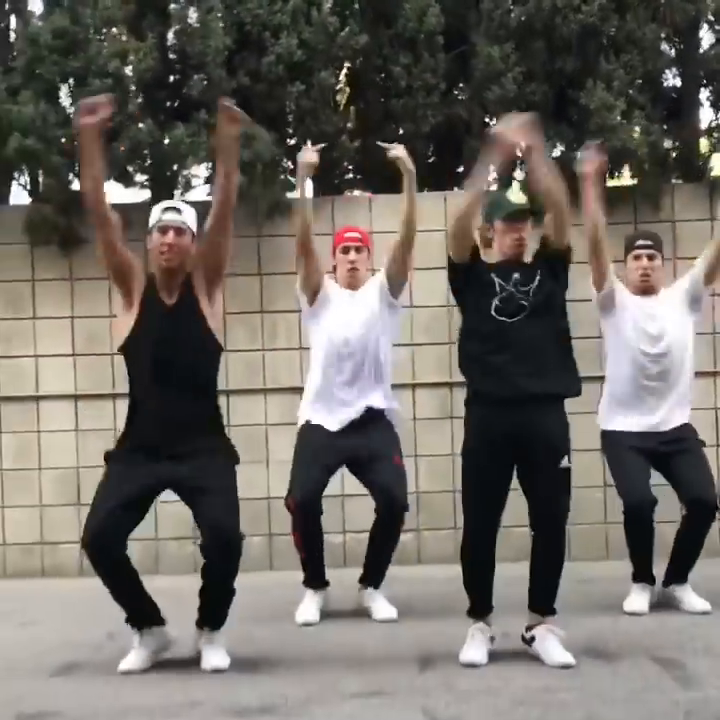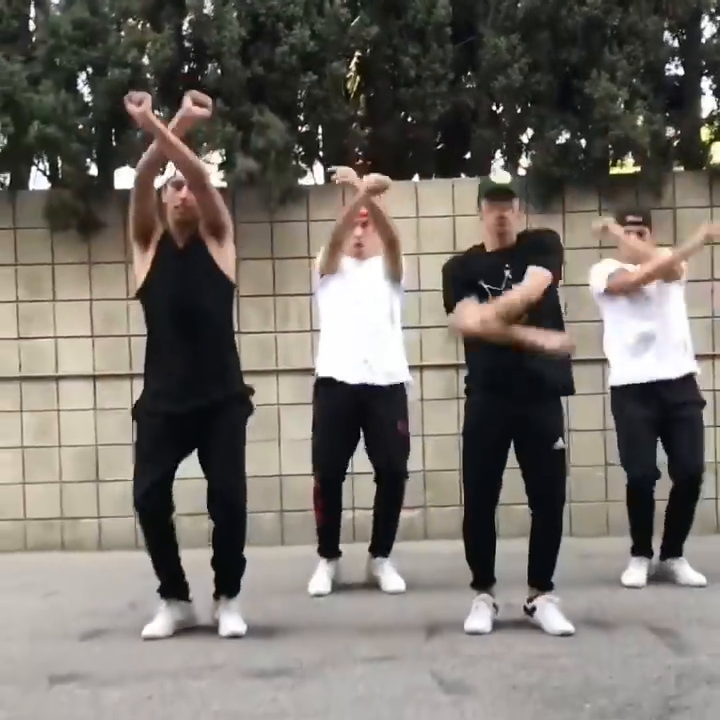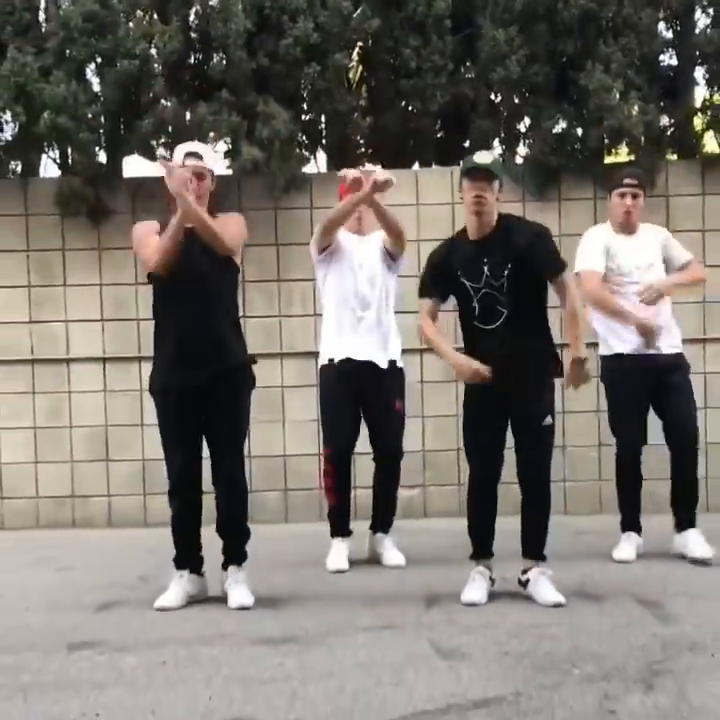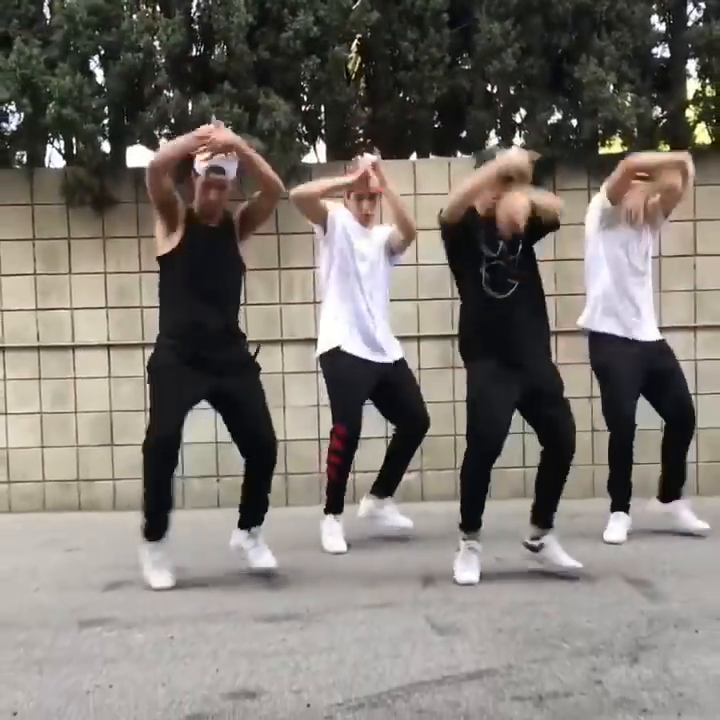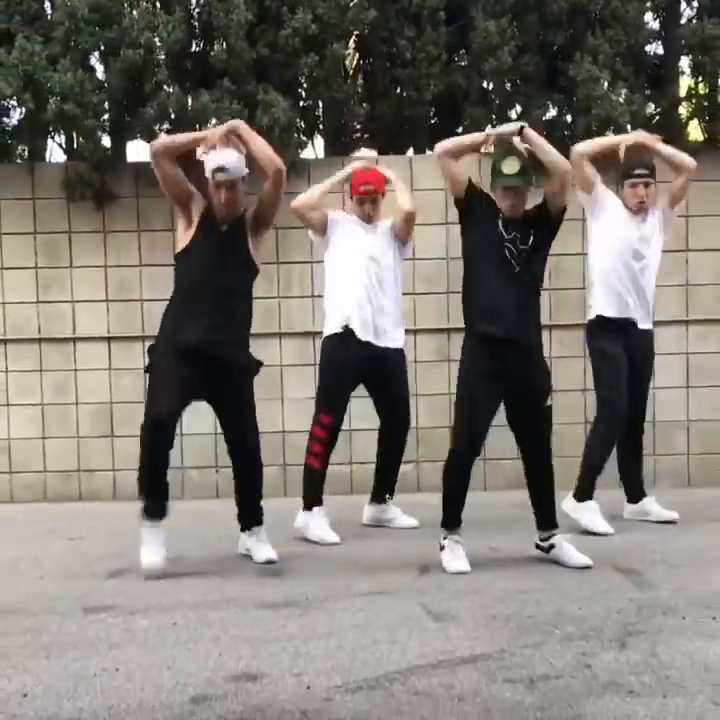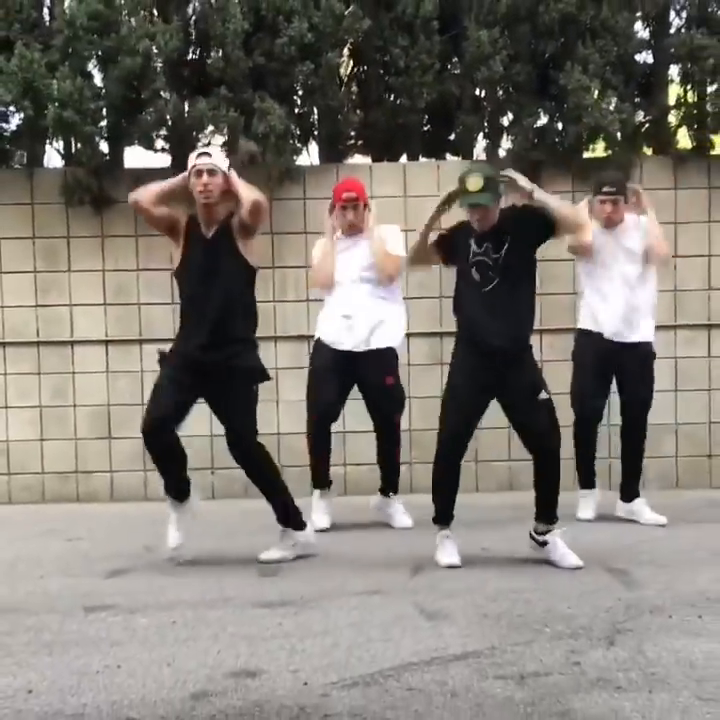
dt=0.2s
person 1, frame 1
left shoulder: (206, 285)
right shoulder: (132, 286)
left elbow: (224, 209)
right elbow: (96, 209)
left wrist: (229, 143)
right wrist: (89, 138)
left hip: (203, 447)
right hip: (141, 447)
left knee: (224, 537)
right knee: (99, 535)
left ankle: (211, 632)
right ankle: (149, 631)
person 1, frame 2
left shoulder: (217, 235)
right shoulder: (149, 240)
left elbow: (201, 176)
right elbow: (143, 180)
left wrist: (157, 127)
right wrist: (172, 128)
left hip: (222, 398)
right hip: (162, 400)
left knee: (228, 501)
right knee: (150, 502)
left ankle: (227, 598)
right ankle: (175, 600)
person 1, frame 3
left shoulder: (228, 223)
right shoulder: (148, 231)
left elbow: (225, 242)
right elbow: (160, 264)
left wrist: (188, 202)
right wrist: (177, 204)
left hip: (227, 369)
right hip: (173, 373)
left knee: (229, 472)
right knee: (182, 478)
left ankle: (234, 569)
right ankle: (188, 572)
person 1, frame 4
left shoulder: (239, 222)
right shoulder: (172, 214)
left elbow: (275, 190)
right elbow: (156, 165)
left wrist: (234, 142)
left hip: (229, 356)
right hip: (178, 357)
left knee: (262, 445)
right knee: (162, 444)
left ankle: (250, 530)
right ankle: (154, 542)
person 1, frame 5
left shoulder: (254, 224)
right shoulder: (191, 211)
left elbow: (277, 174)
right elbow: (159, 151)
left wrist: (242, 130)
right wrist: (212, 135)
left hip: (231, 354)
right hip: (181, 346)
left knee: (245, 446)
right knee: (158, 420)
left ankle: (251, 530)
right ankle: (152, 522)
person 1, frame 6
left shoulder: (241, 225)
right shoulder: (181, 227)
left elbow: (258, 202)
right elbow: (139, 201)
left wrist: (229, 175)
right wrist: (181, 178)
left hip: (235, 356)
right hip: (189, 352)
left knee: (245, 444)
right knee: (156, 425)
left ankle: (295, 531)
right ankle: (179, 498)
person 2, frame 1
left shoulder: (551, 264)
right shoulder: (469, 271)
left elbow: (561, 212)
right elbow: (458, 227)
left wrist: (532, 148)
right wrist: (492, 155)
left hip: (544, 410)
right hip: (488, 412)
left knee: (551, 524)
right knee: (480, 526)
left ankle: (540, 625)
right ankle: (480, 623)
person 2, frame 2
left shoulder: (542, 245)
right shoulder: (460, 267)
left elbow: (531, 290)
right elbow: (466, 324)
left wrist: (488, 315)
right wrist: (534, 337)
left hip: (541, 395)
right hip: (487, 399)
left knee: (548, 503)
right knee: (479, 504)
left ankle: (540, 595)
right ankle: (483, 595)
person 2, frame 3
left shoulder: (529, 236)
right shoulder: (446, 255)
left elbow: (567, 290)
right elbow: (425, 319)
left wrist: (578, 352)
right wrist: (453, 357)
left hip: (533, 374)
right hip: (484, 379)
left knee: (535, 476)
right knee: (482, 477)
left ankle: (534, 568)
right ankle: (481, 567)
person 2, frame 4
left shoulder: (525, 221)
right shoulder: (460, 225)
left elbow: (555, 209)
right elbow: (454, 202)
left wrist: (524, 195)
right wrist: (501, 165)
left hip: (534, 358)
right hip: (488, 361)
left knee: (561, 443)
right knee: (484, 446)
left ankle: (541, 534)
right ankle: (469, 541)
person 2, frame 5
left shoulder: (542, 221)
right shoulder: (477, 209)
left elbow: (563, 175)
right elbow: (444, 152)
left wrist: (527, 136)
right wrist: (499, 133)
left hip: (527, 351)
right hip: (482, 349)
left knee: (538, 448)
right knee: (466, 443)
left ankle: (548, 535)
right ankle: (450, 536)
person 2, frame 6
left shoulder: (524, 221)
right shoulder: (459, 235)
left elbow: (576, 222)
right elbow: (416, 260)
left wrist: (531, 190)
right wrist: (436, 214)
left hip: (515, 358)
right hip: (470, 357)
left knee: (546, 442)
right knee: (450, 446)
left ankle: (545, 530)
right ankle: (445, 532)
person 3, frame 1
left shoulder: (384, 292)
right shoulder: (319, 294)
left elbow: (404, 245)
right elbow: (305, 246)
left wrist: (409, 179)
right wrist: (304, 181)
left hip: (371, 418)
right hip: (321, 419)
left knee: (394, 500)
right knee: (300, 502)
left ankle: (372, 587)
right ankle: (314, 588)
person 3, frame 2
left shoulder: (388, 271)
right shoulder: (331, 268)
left elbow: (392, 239)
right elbow: (338, 234)
left wrist: (372, 198)
right wrist: (361, 194)
left hip: (386, 384)
right hip: (334, 384)
left knee: (393, 474)
right knee: (327, 476)
left ankle: (381, 559)
right ankle: (327, 560)
person 3, frame 3
left shoulder: (384, 246)
right shoulder: (329, 244)
left elbow: (399, 235)
right elbow: (328, 223)
left wrist: (373, 194)
right wrist: (362, 189)
left hip: (383, 360)
right hip: (339, 360)
left knee: (389, 451)
right knee: (337, 451)
left ankle: (381, 535)
right ankle: (339, 538)
person 3, frame 4
left shoulder: (386, 236)
right shoulder: (333, 221)
left elbow: (409, 231)
right elbow: (298, 195)
left wrist: (383, 182)
right wrist: (353, 177)
left hip: (384, 349)
right hip: (342, 347)
left knee: (416, 421)
right knee: (347, 428)
left ankle: (379, 498)
right ankle: (333, 516)
person 3, frame 5
left shoulder: (393, 232)
right shoulder: (335, 225)
left elbow: (409, 211)
right elbow: (299, 206)
left wrist: (391, 176)
right wrist: (344, 174)
left hip: (388, 339)
right hip: (345, 335)
left knee: (397, 422)
right knee: (329, 416)
left ankle: (380, 503)
right ankle: (311, 510)
person 3, frame 6
left shoulder: (388, 235)
right shoulder: (327, 244)
left elbow: (389, 274)
right elbow: (322, 283)
left wrist: (371, 231)
right wrist: (330, 233)
left hip: (378, 341)
right hip: (333, 341)
left knee: (388, 421)
right knee: (319, 417)
left ankle: (388, 496)
right ankle: (321, 492)
person 4, frame 1
right shoulder: (613, 301)
right elbow: (595, 245)
right wrist: (591, 186)
left hip: (675, 427)
right hip: (623, 429)
right knee: (639, 502)
left ankle: (676, 582)
right ankle: (642, 583)
person 4, frame 2
left shoulder: (670, 269)
right shoulder: (604, 272)
left elbow: (668, 264)
right elbow: (639, 277)
left wrist: (621, 235)
left hip: (679, 379)
right hip: (631, 385)
right knee: (641, 476)
left ankle: (672, 556)
right ankle: (640, 556)
person 4, frame 3
left shoulder: (658, 236)
right shoulder: (596, 238)
left elbow: (696, 271)
right elbow: (591, 291)
left wrist: (665, 287)
right wrist: (636, 320)
left hip: (668, 353)
right hip: (622, 357)
left knee: (685, 440)
right knee: (629, 447)
left ankle: (686, 528)
right ankle: (630, 531)
person 4, frame 4
left shoulder: (651, 217)
right shoulder: (603, 209)
right elbow: (629, 165)
left hip: (647, 336)
right hip: (610, 337)
left knee: (683, 415)
right knee: (623, 427)
left ankle: (670, 499)
right ankle: (619, 512)
person 4, frame 5
left shoulder: (659, 212)
right shoulder: (602, 205)
left elbow: (688, 169)
right elbow: (578, 153)
left wrist: (650, 141)
right wrist: (624, 139)
left hip: (641, 327)
right hip: (607, 325)
left knee: (634, 416)
right knee: (613, 411)
left ankle: (637, 499)
right ankle: (582, 498)
person 4, frame 6
left shoulder: (643, 226)
right shoulder: (585, 231)
left elbow: (660, 255)
right elbow: (582, 247)
left wrist: (645, 210)
right wrist: (588, 214)
left hip: (636, 339)
right hip: (594, 335)
left knee: (635, 421)
right knee: (586, 415)
left ankle: (630, 499)
right ankle: (586, 489)
